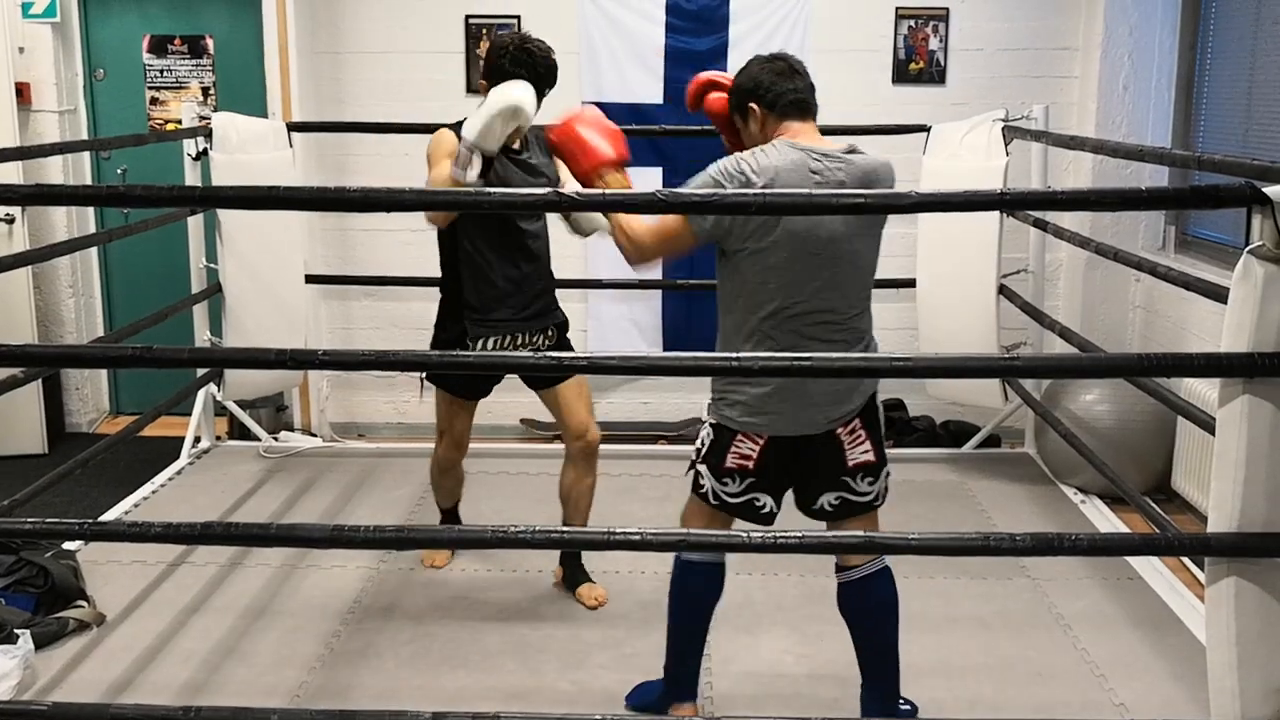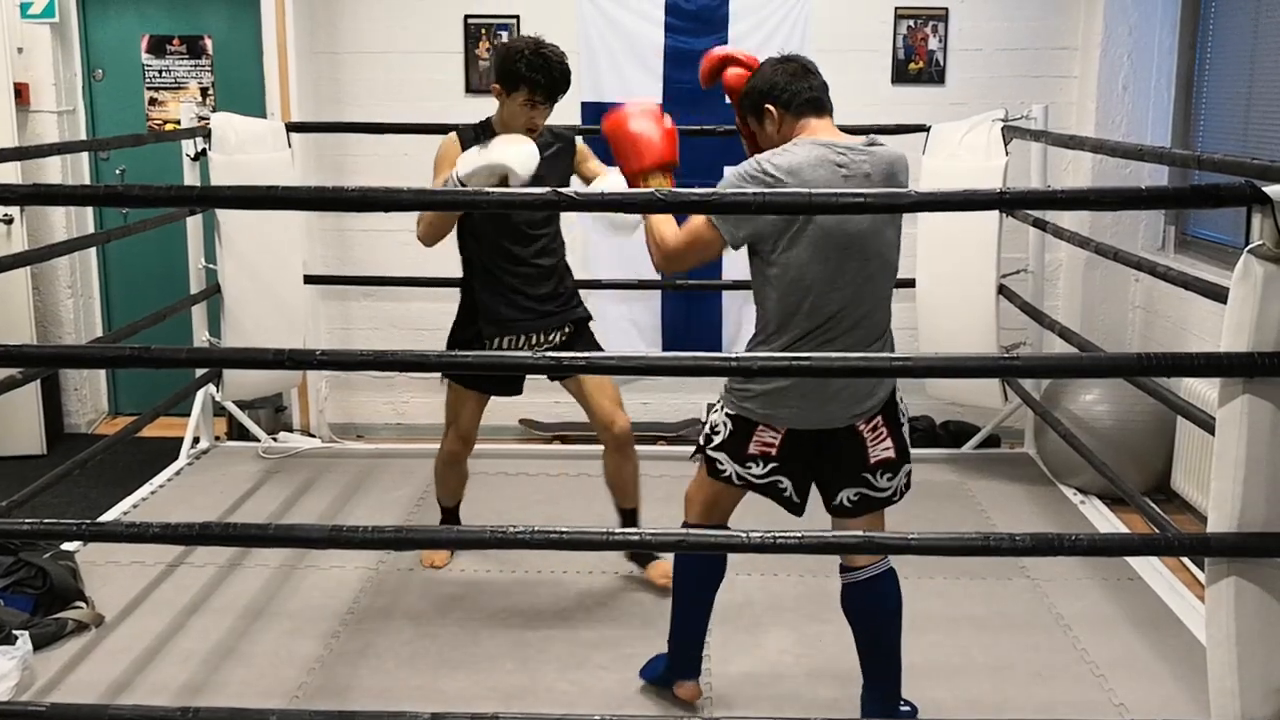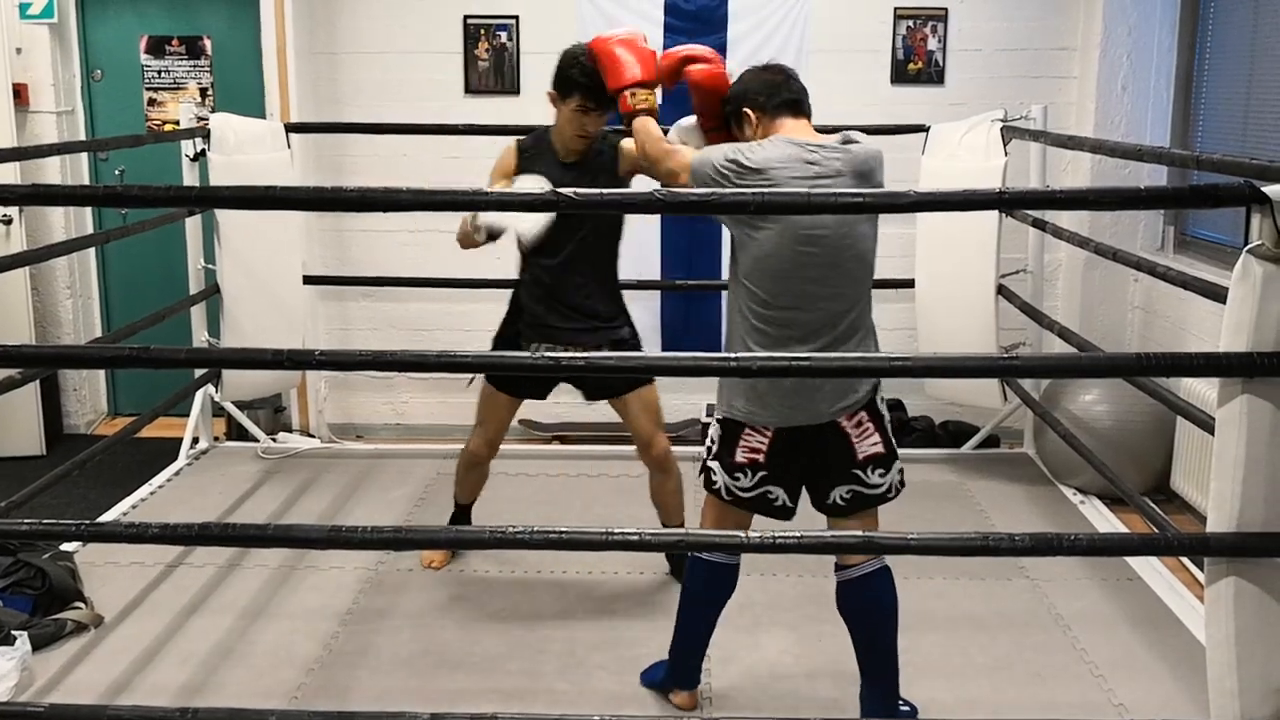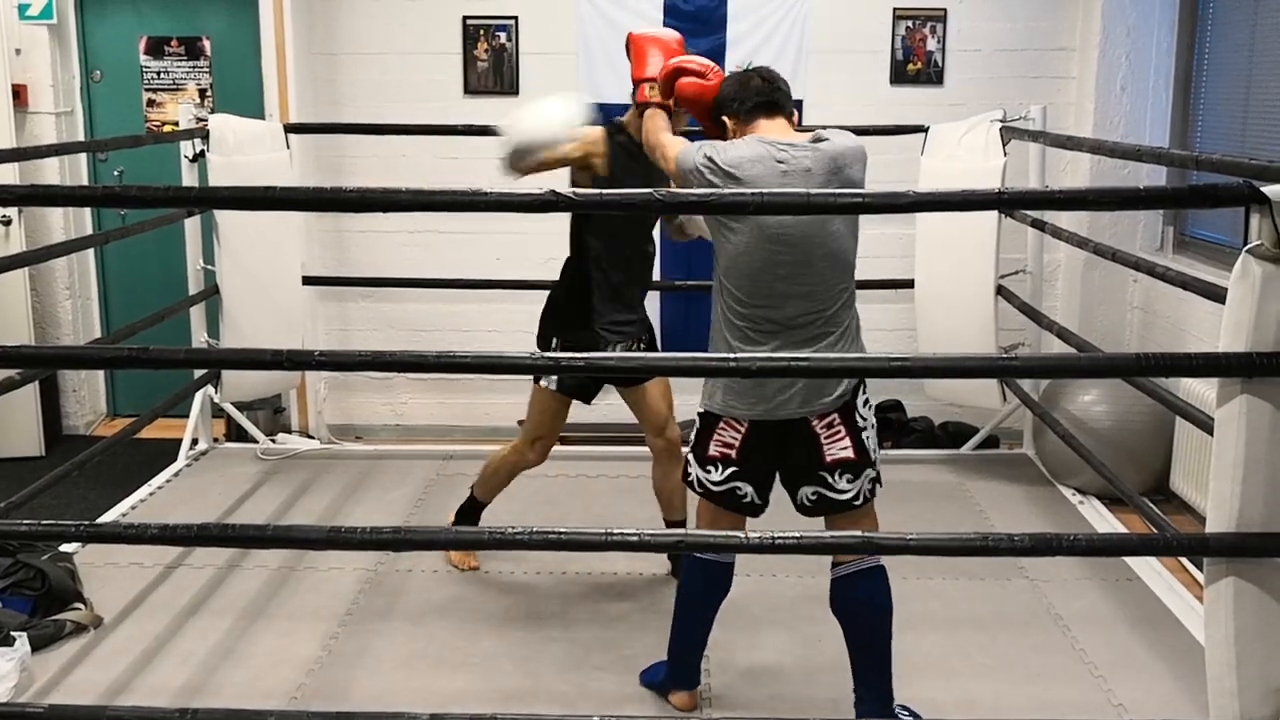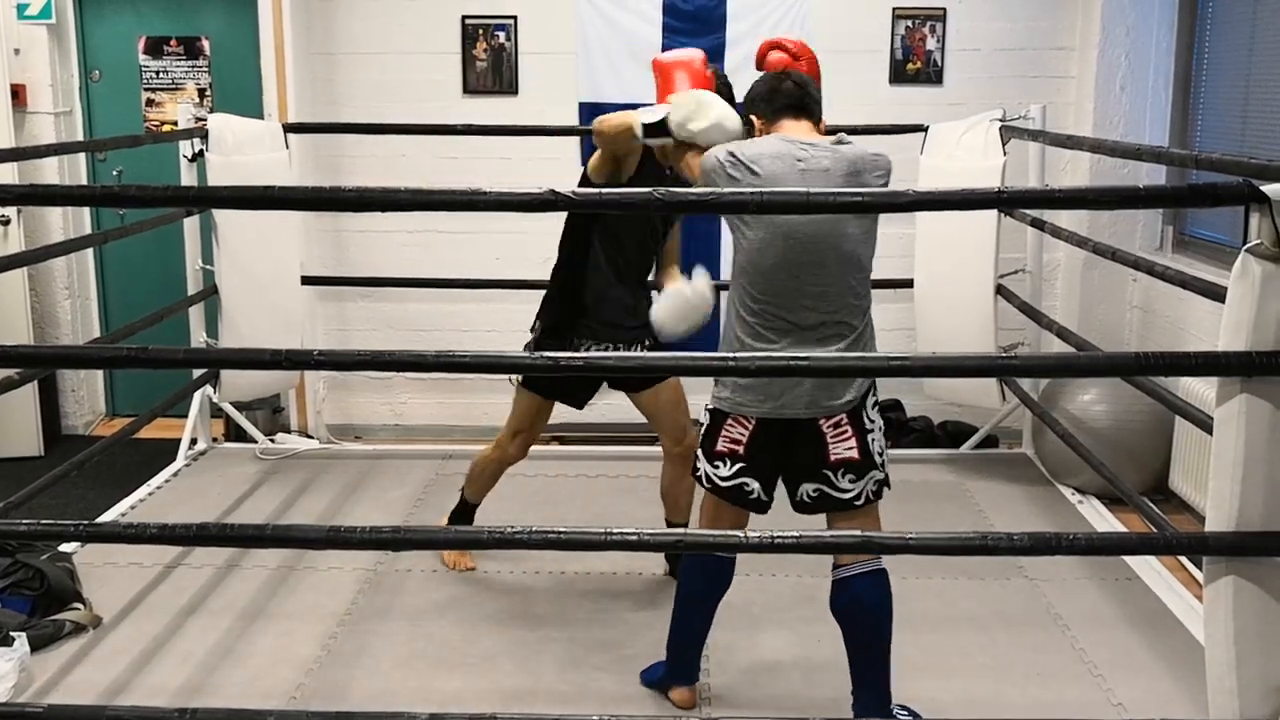
dt=0.2s
person 1, frame 1
left shoulder: (735, 179)
right shoulder: (874, 173)
left elbow: (644, 247)
left wrist: (604, 182)
right wrist: (741, 136)
left hip: (752, 407)
right hip: (845, 402)
left knee: (701, 537)
right knee: (859, 553)
person 1, frame 2
left shoulder: (763, 177)
right shoulder: (890, 164)
left elbow: (671, 255)
left wrist: (647, 181)
right wrist: (754, 94)
left hip: (770, 399)
right hip: (862, 397)
left knee: (703, 511)
right knee: (865, 551)
person 1, frame 3
left shoulder: (739, 167)
right shoulder: (865, 160)
left elbow: (659, 156)
left wrist: (634, 97)
right wrist: (716, 89)
left hip: (759, 403)
right hip: (848, 399)
left knee: (719, 538)
right knee: (860, 549)
person 1, frame 4
left shoulder: (717, 167)
right shoulder: (847, 155)
left elbow: (662, 149)
left wrist: (652, 95)
right wrist: (715, 94)
left hip: (741, 398)
right hip: (831, 394)
left knee: (713, 536)
right knee: (855, 544)
person 1, frame 5
left shoulder: (737, 163)
right shoulder: (870, 164)
left elbow: (690, 160)
right wrist: (808, 88)
left hip: (750, 394)
right hip: (839, 393)
left knee: (716, 529)
right knee: (857, 547)
person 2, frame 1
left shoulder: (544, 147)
right shoulder: (450, 142)
left elbow: (578, 215)
right elbow: (437, 209)
left wrist: (590, 211)
right wrist: (479, 137)
left hip: (539, 318)
right hip: (469, 323)
left knee: (585, 439)
right knee: (450, 449)
left ankle: (571, 563)
right ankle: (449, 524)
person 2, frame 2
left shoulder: (564, 146)
right shoulder: (460, 147)
left elbow: (620, 180)
right elbow: (427, 234)
left wrist: (628, 187)
right wrist: (465, 180)
left hip: (557, 316)
right hip: (487, 320)
left knee: (617, 429)
right knee: (455, 444)
right ankle: (449, 525)
person 2, frame 3
left shoulder: (623, 153)
right shoulder: (521, 154)
right elbow: (465, 237)
right wrist: (490, 221)
left hip: (605, 330)
right hip: (534, 327)
left knee: (658, 451)
right knee: (483, 444)
left ankle: (680, 555)
right ankle: (457, 526)
person 2, frame 4
left shoulder: (656, 157)
right shoulder: (600, 147)
right elbow: (522, 164)
right wrist: (527, 149)
left hip: (628, 323)
right hip: (576, 324)
left knee: (668, 439)
right knee: (533, 448)
left ankle: (681, 552)
right ankle: (464, 520)
person 2, frame 5
left shoulder: (678, 179)
right shoulder: (622, 149)
right elbow: (605, 128)
left wrist: (674, 287)
right wrist: (662, 127)
left hip: (633, 329)
right hip: (568, 326)
left knee: (683, 442)
right knee: (511, 448)
left ankle: (679, 555)
right ankle: (458, 522)
